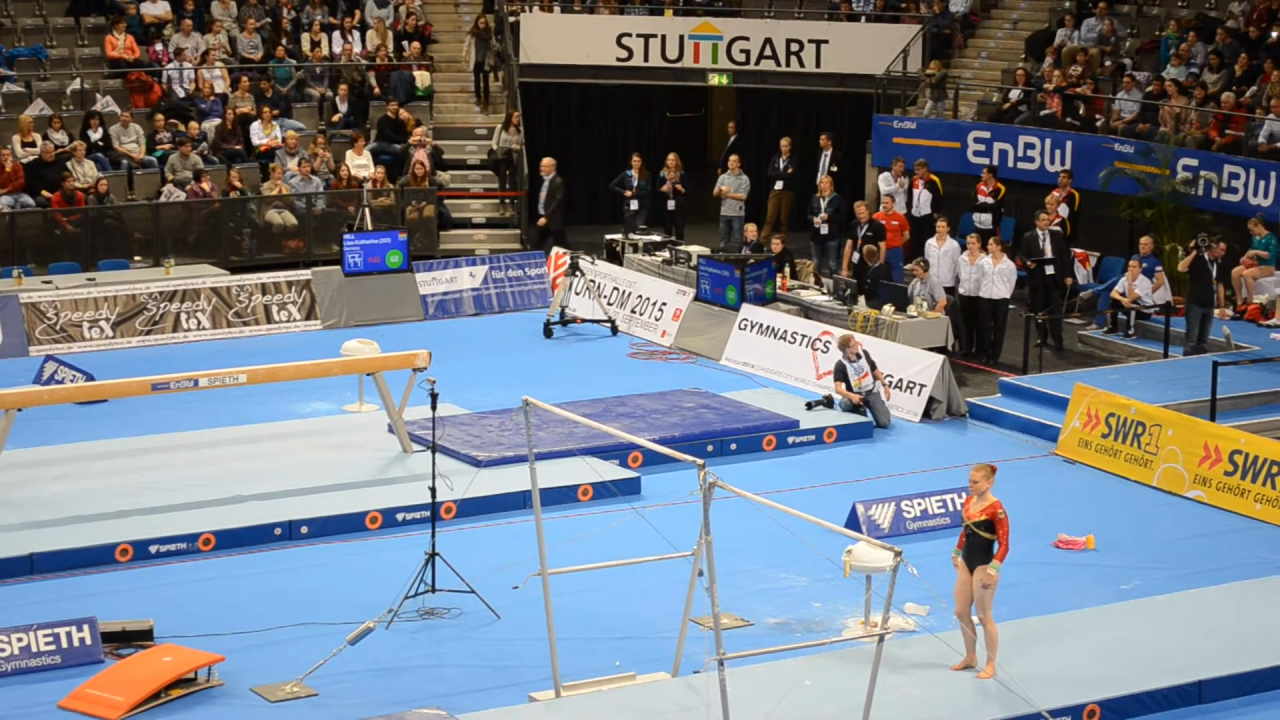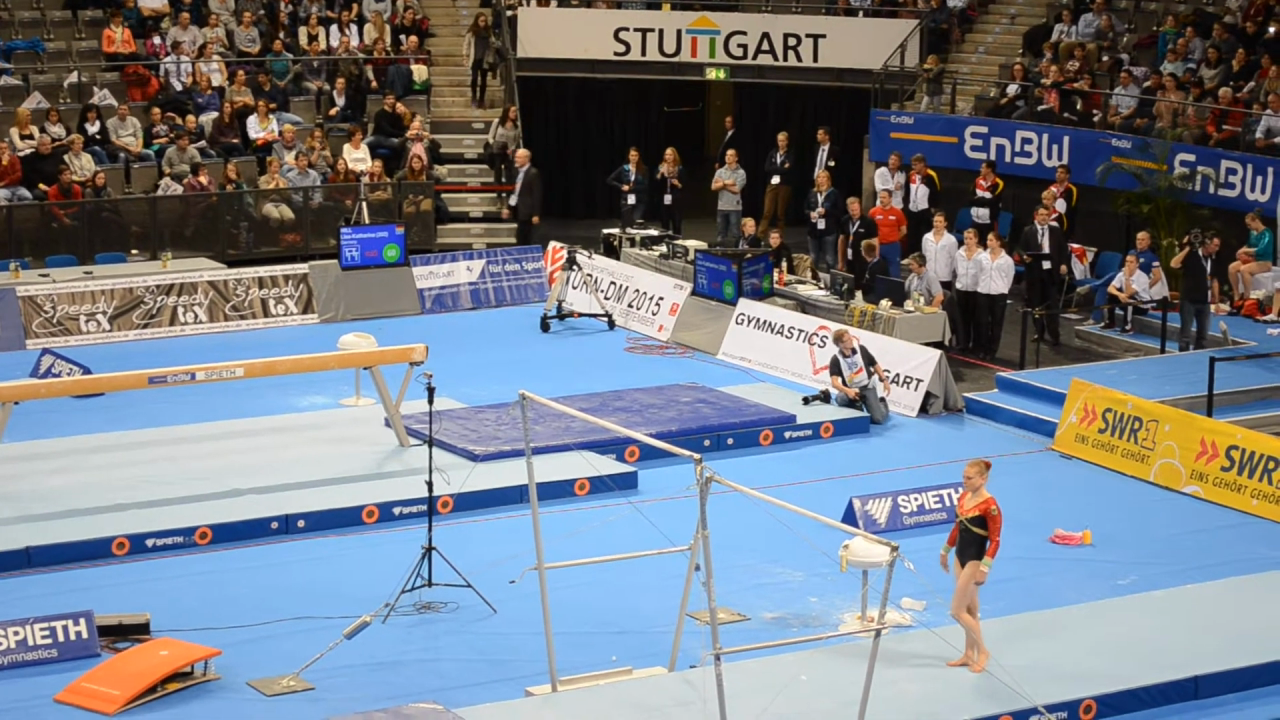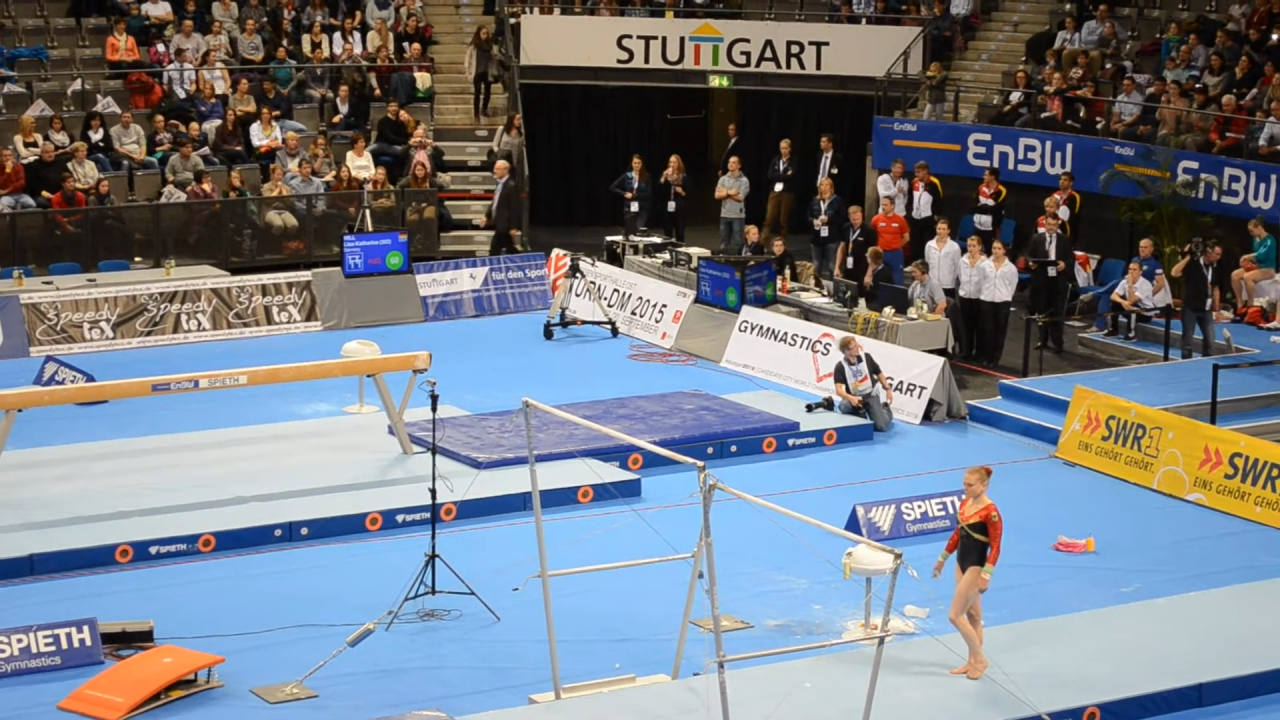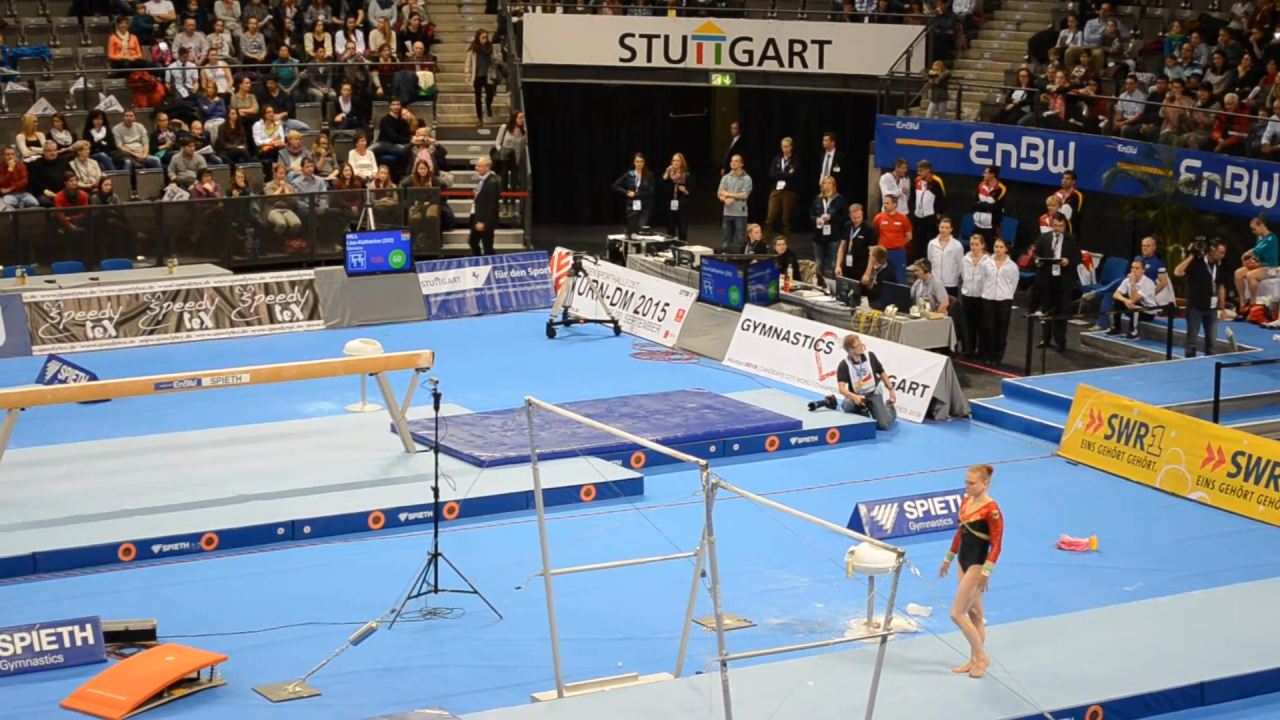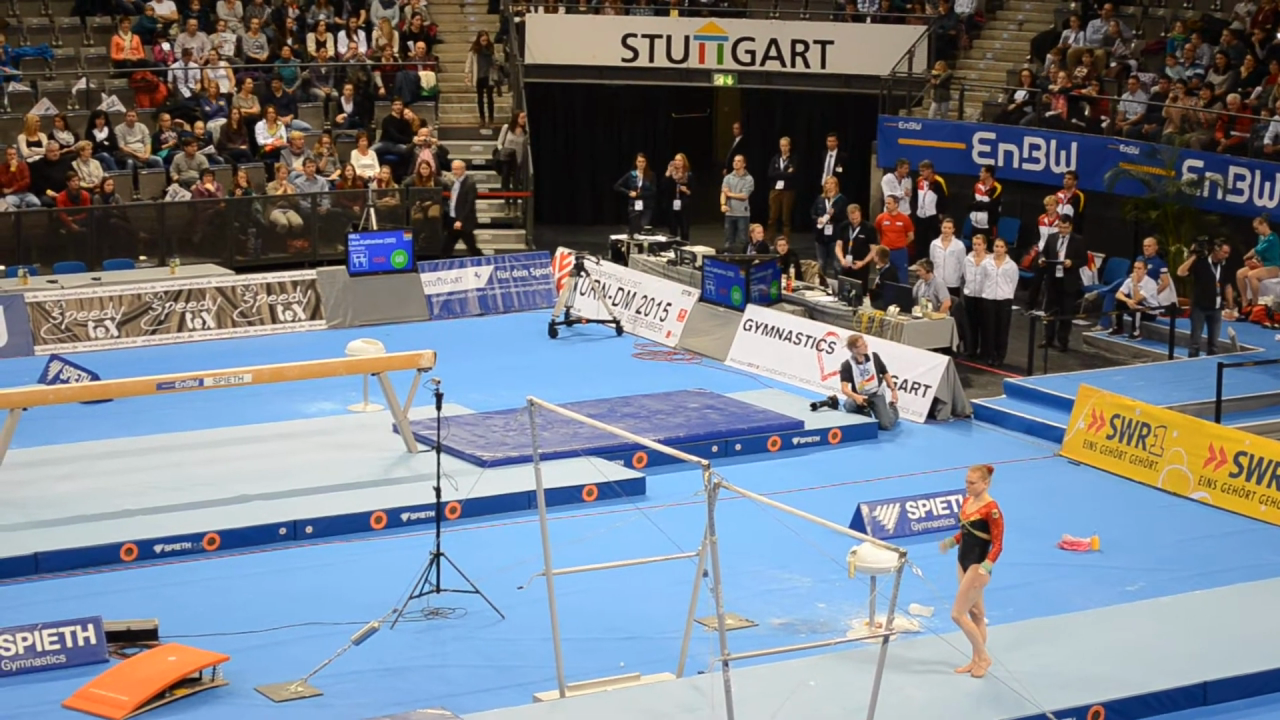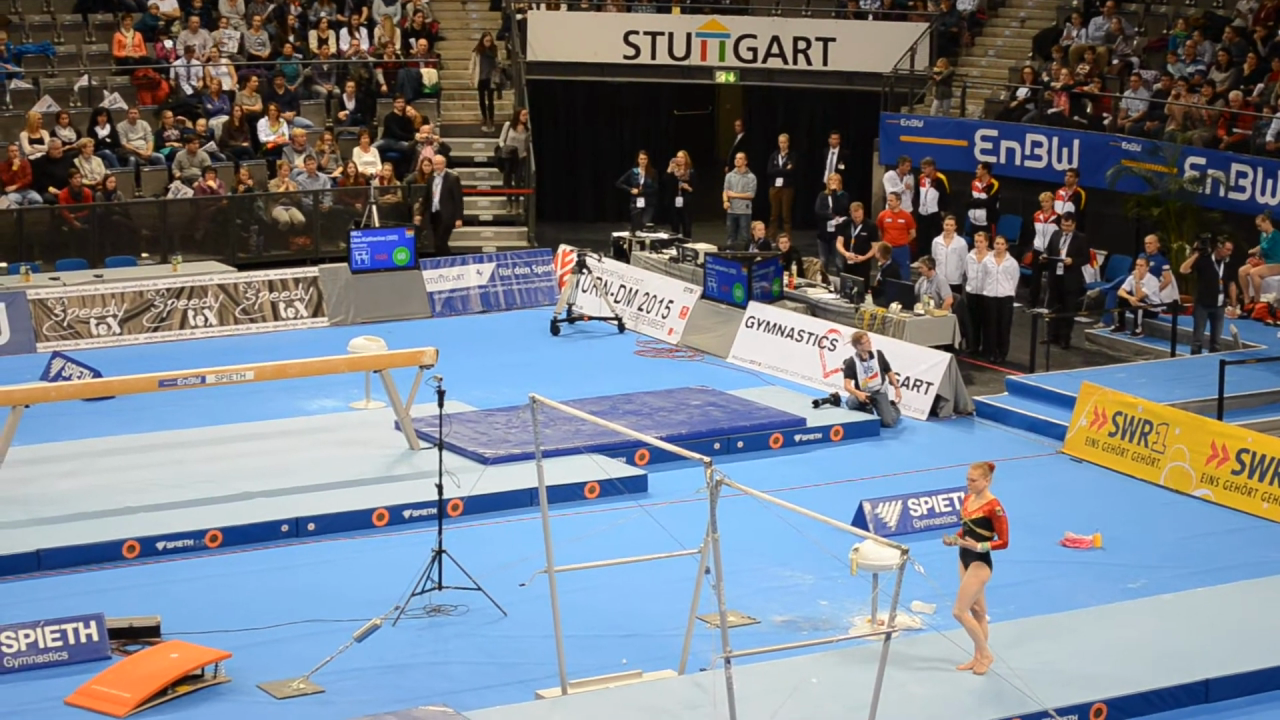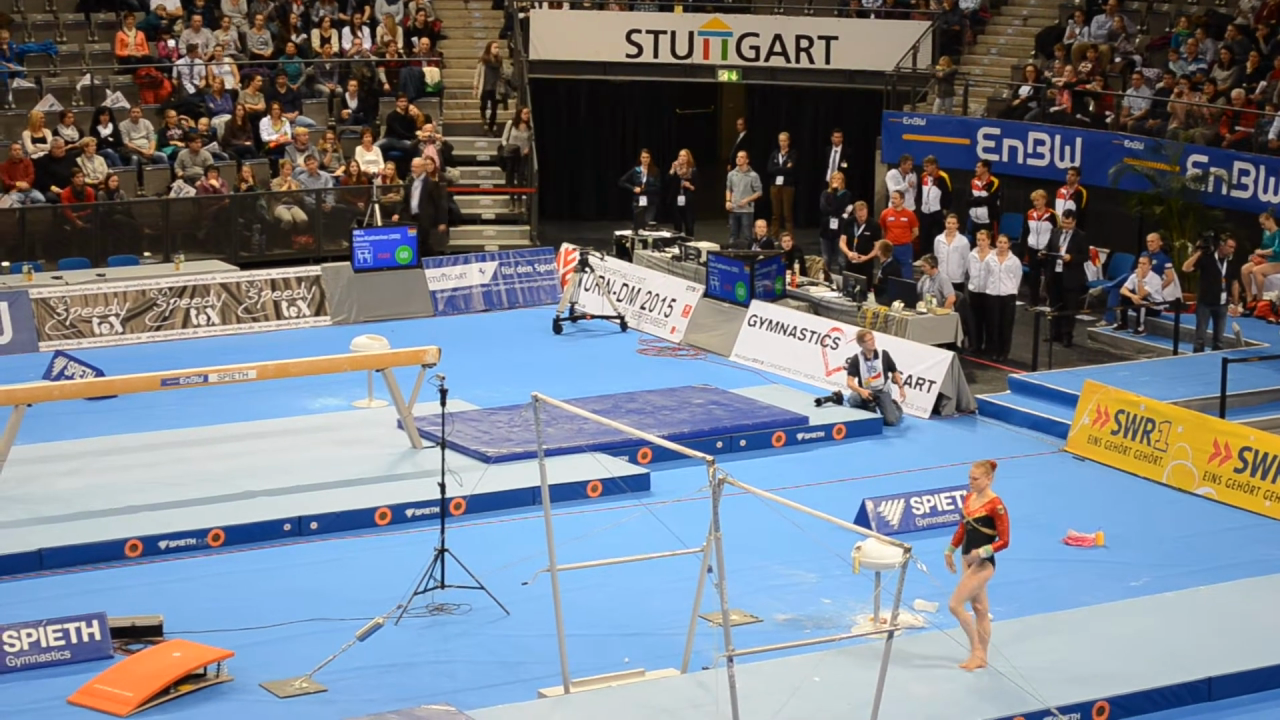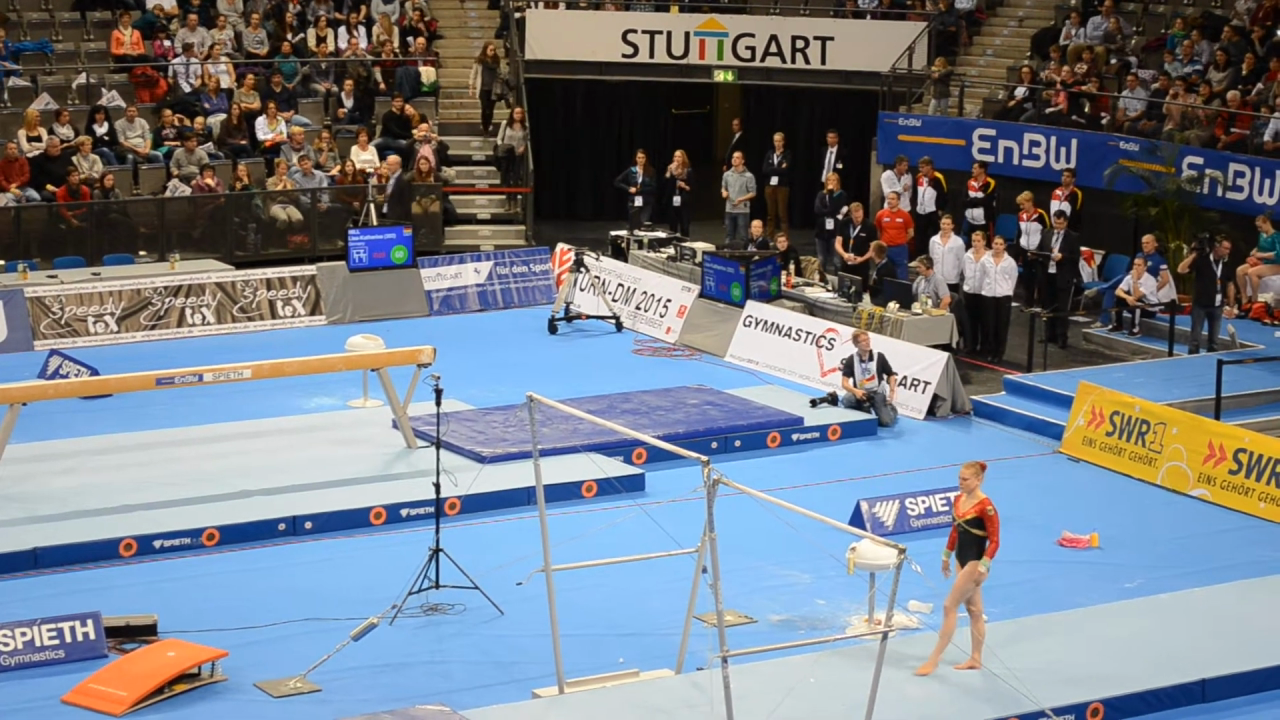
dt=0.3s
person 1, frame 1
left shoulder: (996, 509)
right shoulder: (968, 501)
left elbow: (1004, 545)
left wrist: (992, 571)
right wrist: (956, 554)
left hip: (983, 565)
right hip: (966, 562)
left knee: (984, 617)
right knee: (960, 612)
left ankle: (991, 664)
right ankle: (970, 657)
person 1, frame 2
left shoulder: (990, 505)
right shoulder: (963, 497)
left elbow: (994, 541)
left wrist: (984, 569)
right wrist: (945, 551)
left hip: (975, 561)
right hip: (960, 557)
left knee: (957, 611)
right knee: (968, 608)
left ankle: (982, 652)
right ankle: (969, 654)
person 1, frame 3
left shoulder: (991, 512)
right shoulder: (965, 503)
left elbow: (995, 548)
left wrist: (985, 576)
right wrist: (942, 558)
left hip: (976, 567)
right hip: (962, 563)
left knee: (955, 615)
right knee: (972, 615)
left ankle: (980, 659)
right ankle: (972, 661)
person 1, frame 4
left shoulder: (991, 510)
right shoulder: (966, 501)
left elbow: (996, 546)
left wrist: (986, 573)
right wrist: (948, 559)
left hip: (977, 565)
right hip: (963, 562)
left knee: (957, 614)
right knee: (974, 614)
left ankle: (981, 657)
right ankle: (974, 660)
person 1, frame 5
left shoulder: (992, 509)
right shoulder: (967, 501)
left elbow: (997, 545)
left wrist: (984, 570)
right wrist: (951, 542)
left hip: (978, 565)
right hip: (963, 562)
left knee: (958, 614)
right knee: (975, 613)
left ankle: (983, 657)
right ankle: (976, 660)
person 1, frame 6
left shoulder: (994, 507)
right shoulder: (968, 498)
left elbow: (1003, 541)
left wrist: (978, 546)
right wrist: (953, 539)
left hip: (980, 563)
right hip: (965, 560)
left knee: (959, 611)
right knee: (977, 610)
left ankle: (985, 654)
right ankle: (978, 657)
person 1, frame 7
left shoulder: (996, 505)
right shoulder: (969, 497)
left elbow: (1004, 541)
left wrist: (981, 553)
right wrist: (950, 551)
left hip: (983, 562)
right hip: (969, 560)
left knee: (955, 605)
right knee: (979, 608)
left ankle: (977, 650)
right ankle: (980, 655)
person 1, frame 8
left shoulder: (986, 506)
right shoulder: (958, 500)
left elbow: (994, 541)
left wrist: (982, 568)
right wrist: (947, 557)
left hip: (975, 563)
right hip: (961, 560)
left knee: (949, 607)
right knee: (973, 610)
left ankle: (934, 658)
right ankle: (975, 659)
